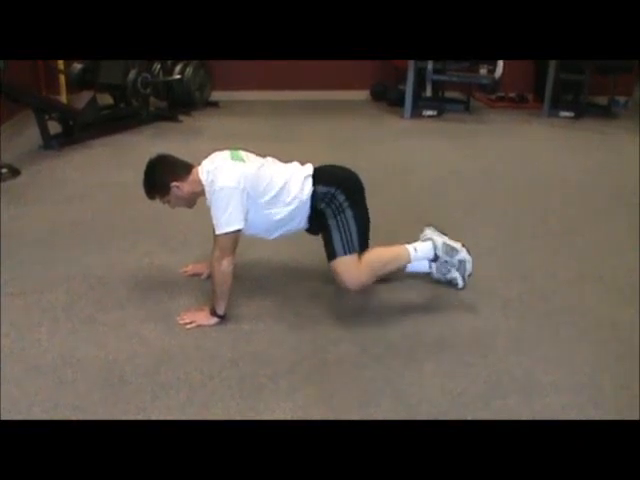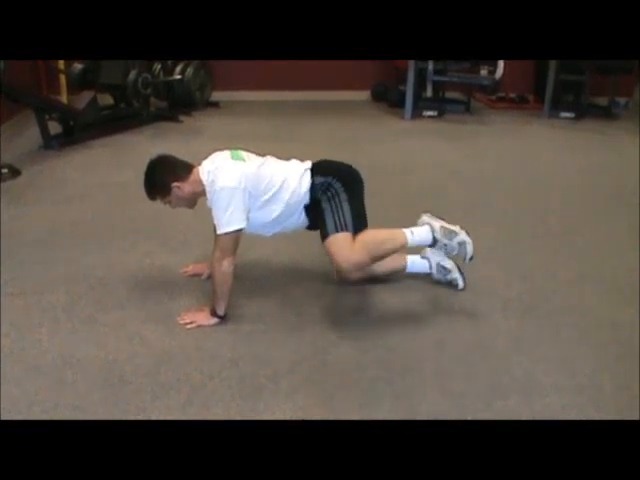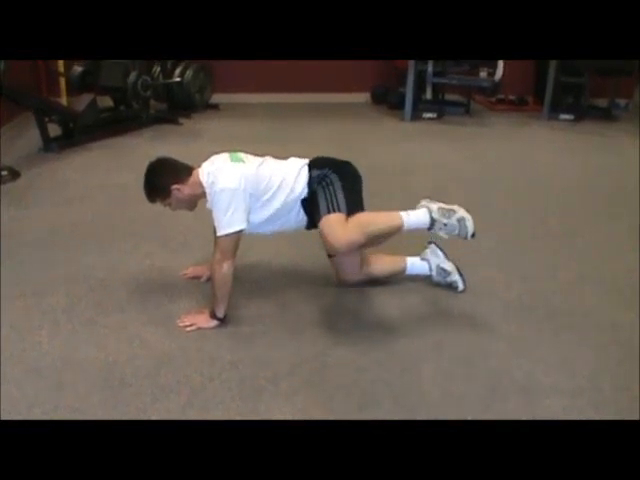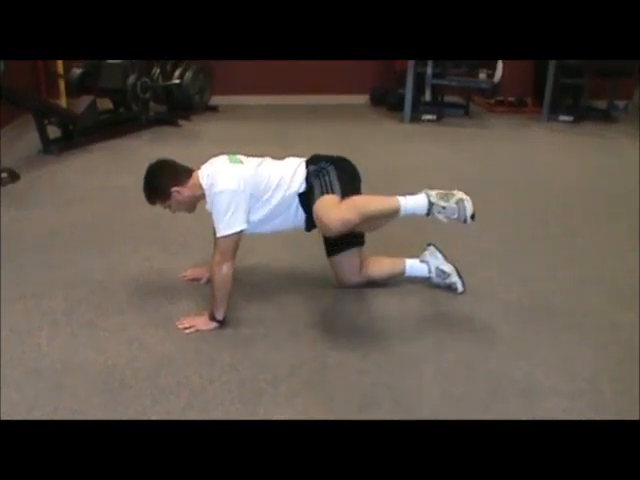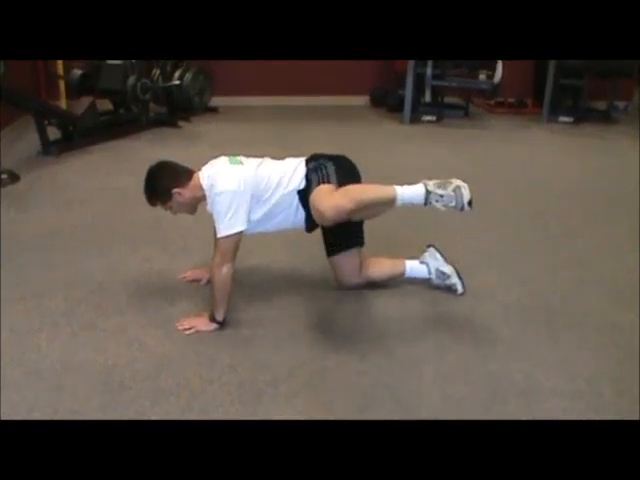
dt=0.1s
person 1, frame 1
left shoulder: (223, 186)
right shoulder: (212, 168)
left elbow: (226, 256)
left wrist: (217, 312)
right wrist: (212, 265)
left hip: (331, 191)
right hip: (321, 191)
left knee: (352, 280)
right knee: (353, 267)
left ankle: (430, 247)
right ankle: (430, 259)
person 1, frame 2
left shoulder: (223, 185)
right shoulder: (213, 168)
left elbow: (226, 256)
right elbow: (224, 240)
left wrist: (216, 312)
right wrist: (212, 265)
left hip: (327, 185)
right hip: (318, 186)
left knee: (346, 260)
right knee: (352, 263)
left ankle: (427, 233)
right ankle: (430, 262)
person 1, frame 3
left shoulder: (223, 187)
right shoulder: (212, 171)
left elbow: (226, 258)
left wrist: (216, 315)
right wrist: (212, 267)
left hip: (328, 177)
right hip: (316, 187)
left knee: (340, 242)
right knee: (351, 273)
left ankle: (427, 216)
right ankle: (429, 262)
person 1, frame 4
left shoulder: (223, 188)
right shoulder: (211, 173)
left elbow: (226, 259)
right elbow: (223, 240)
left wrist: (216, 317)
right wrist: (211, 270)
left hip: (325, 174)
right hip: (316, 182)
left knee: (334, 224)
right knee: (350, 276)
left ankle: (425, 202)
right ankle: (427, 265)
person 1, frame 5
left shoulder: (225, 189)
right shoulder: (211, 175)
left elbow: (226, 261)
right elbow: (222, 243)
left wrist: (216, 318)
right wrist: (211, 271)
left hip: (326, 172)
right hip: (315, 186)
left knee: (329, 211)
right knee: (350, 277)
left ankle: (423, 192)
right ankle: (427, 266)
